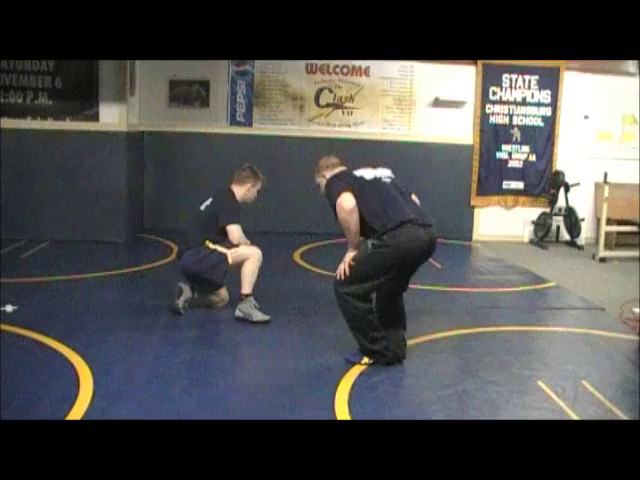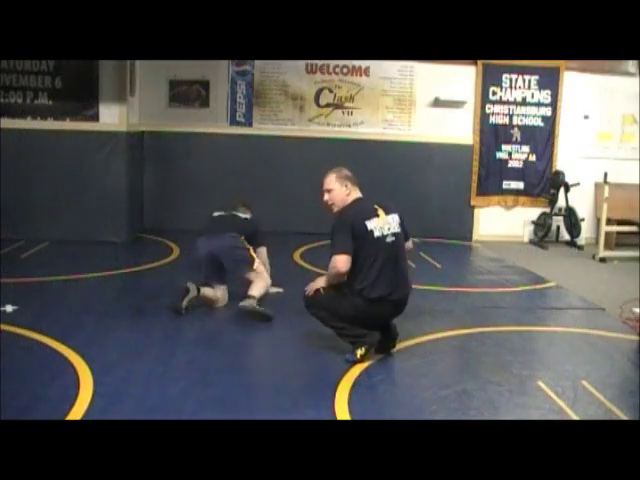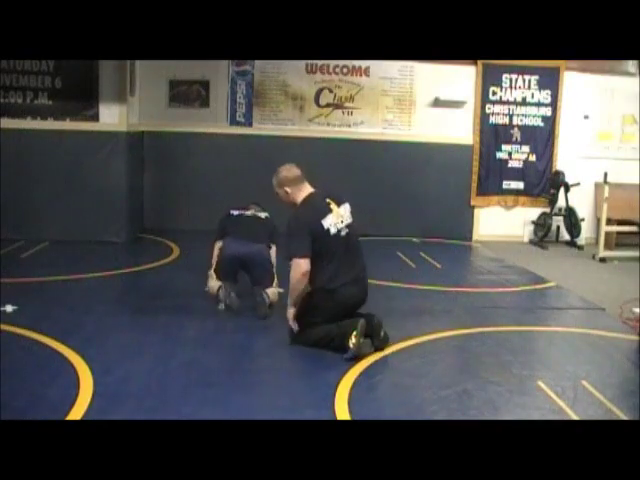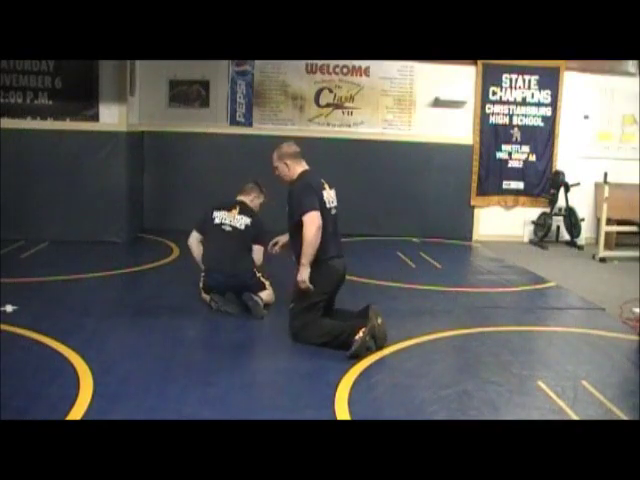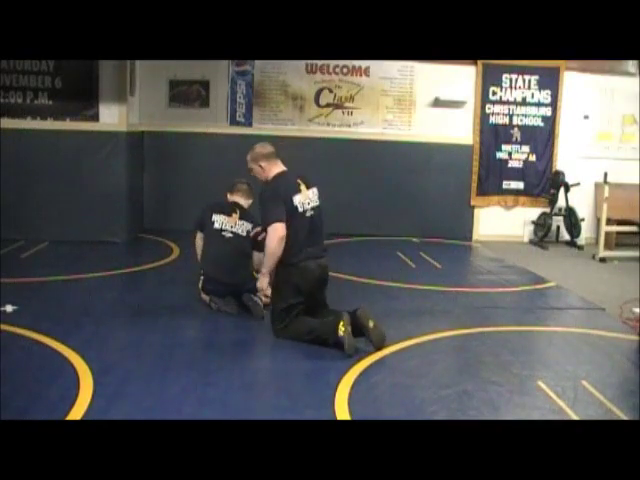
dt=0.7s
person 1, frame 1
left shoulder: (335, 182)
right shoulder: (378, 173)
left elbow: (347, 205)
right elbow: (414, 200)
left wrist: (353, 249)
left hip: (397, 238)
right hip: (425, 235)
left knee: (348, 286)
right knee: (389, 289)
left ankle: (377, 350)
right ankle: (395, 345)
person 1, frame 2
left shoulder: (345, 218)
right shoulder: (389, 211)
left elbow: (341, 266)
right elbow: (408, 245)
left wrist: (326, 280)
left hip: (373, 302)
right hip: (399, 300)
left knee: (314, 297)
left ankle: (363, 339)
right ankle: (385, 332)
person 1, frame 3
left shoulder: (300, 218)
right shoulder: (337, 201)
left elbow: (302, 269)
left wrist: (292, 306)
left hip: (333, 292)
right hip: (359, 287)
left knee: (300, 332)
right knee: (333, 318)
left ankle: (349, 332)
right ankle: (368, 324)
person 1, frame 4
left shoulder: (301, 187)
right shoulder: (318, 182)
left elbow: (314, 224)
left wrist: (304, 266)
right wrist: (288, 237)
left hip: (320, 267)
right hip: (335, 263)
left knee: (301, 326)
right knee: (322, 313)
left ankle: (356, 332)
right ankle: (365, 317)
person 1, frame 5
left shoulder: (271, 191)
right shoulder: (305, 182)
left elbow: (278, 234)
left wrist: (265, 273)
left hip: (295, 269)
right hip: (319, 263)
left knee: (283, 325)
right knee: (318, 311)
left ankle: (334, 329)
right ankle: (355, 320)
person 2, frame 1
left shoulder: (221, 198)
right shoulder: (228, 201)
right elbow: (236, 239)
right wrist: (248, 245)
left hip: (192, 261)
right hip: (198, 257)
left knee: (222, 299)
right knee: (254, 254)
left ankle: (189, 294)
right ankle: (246, 304)
person 2, frame 2
left shoulder: (215, 217)
right shoulder: (252, 222)
right elbow: (264, 260)
right wrist: (267, 285)
left hip: (204, 245)
right hip: (228, 244)
left knee: (220, 299)
right knee: (263, 279)
left ankle: (194, 291)
right ankle: (250, 301)
person 2, frame 3
left shoulder: (228, 216)
right shoulder: (268, 220)
left elbow: (217, 250)
right elbow: (271, 256)
right wrist: (273, 283)
left hip: (230, 248)
right hip: (259, 250)
left knee: (213, 283)
right knee: (272, 292)
left ankle: (223, 290)
right ankle: (264, 296)
person 2, frame 4
left shoulder: (214, 211)
right shoulder: (254, 219)
left elbow: (192, 241)
right elbow: (257, 260)
left hip: (212, 275)
right hip: (242, 275)
left knee: (206, 293)
right knee: (268, 295)
left ankle: (215, 299)
right ankle: (257, 299)
person 2, frame 5
left shoulder: (210, 210)
right shoulder: (253, 222)
left elbow: (199, 240)
right elbow: (257, 263)
left hip: (211, 278)
right hip: (242, 281)
left knee: (205, 293)
right knee: (267, 294)
left ankle: (216, 300)
right ankle: (255, 299)
